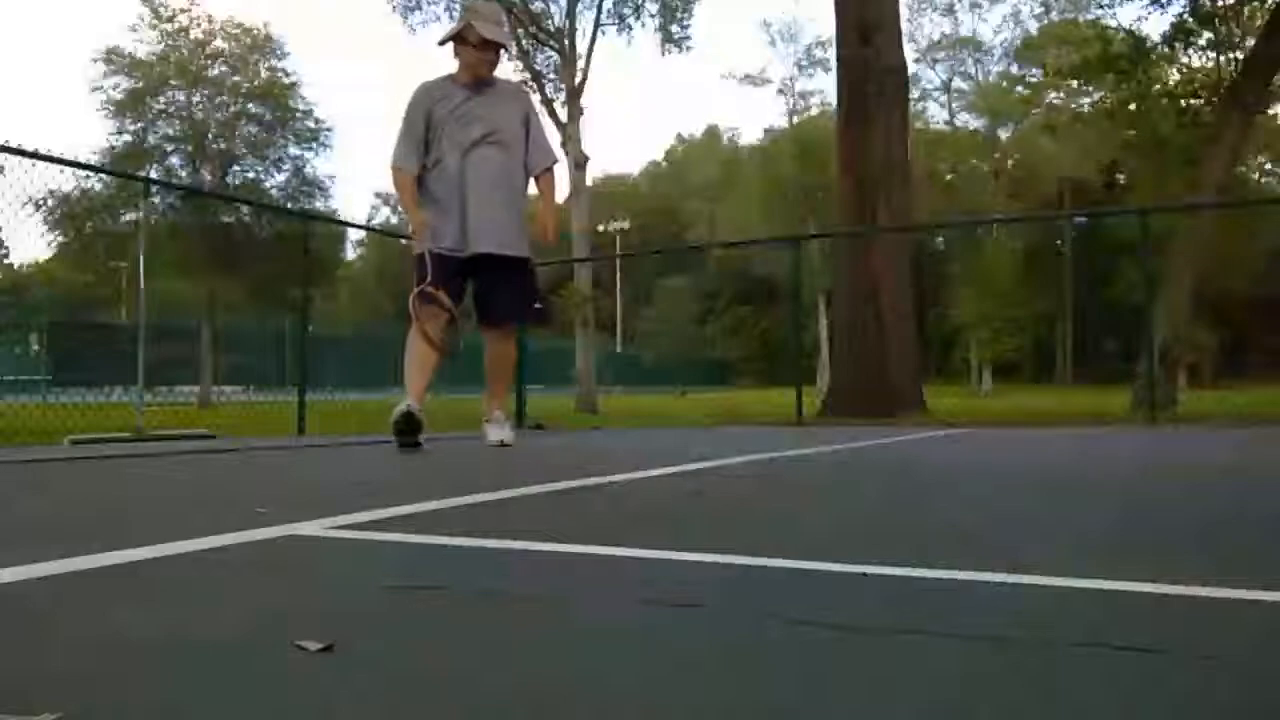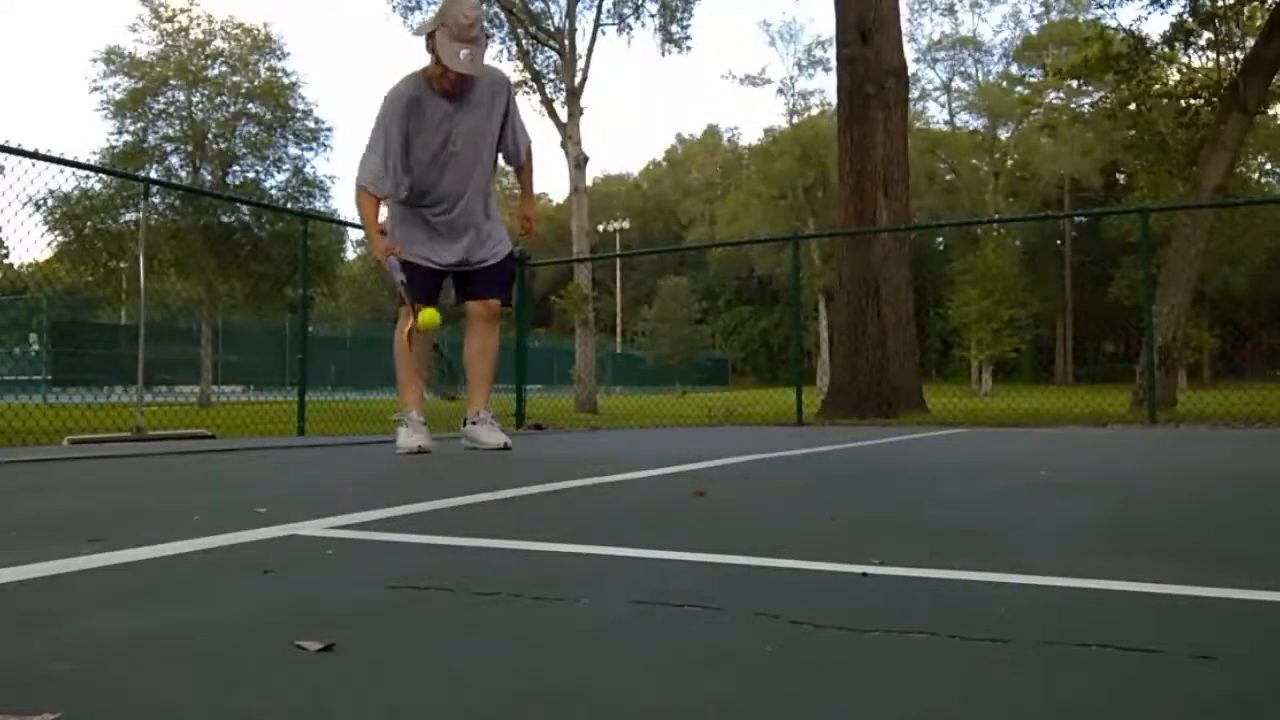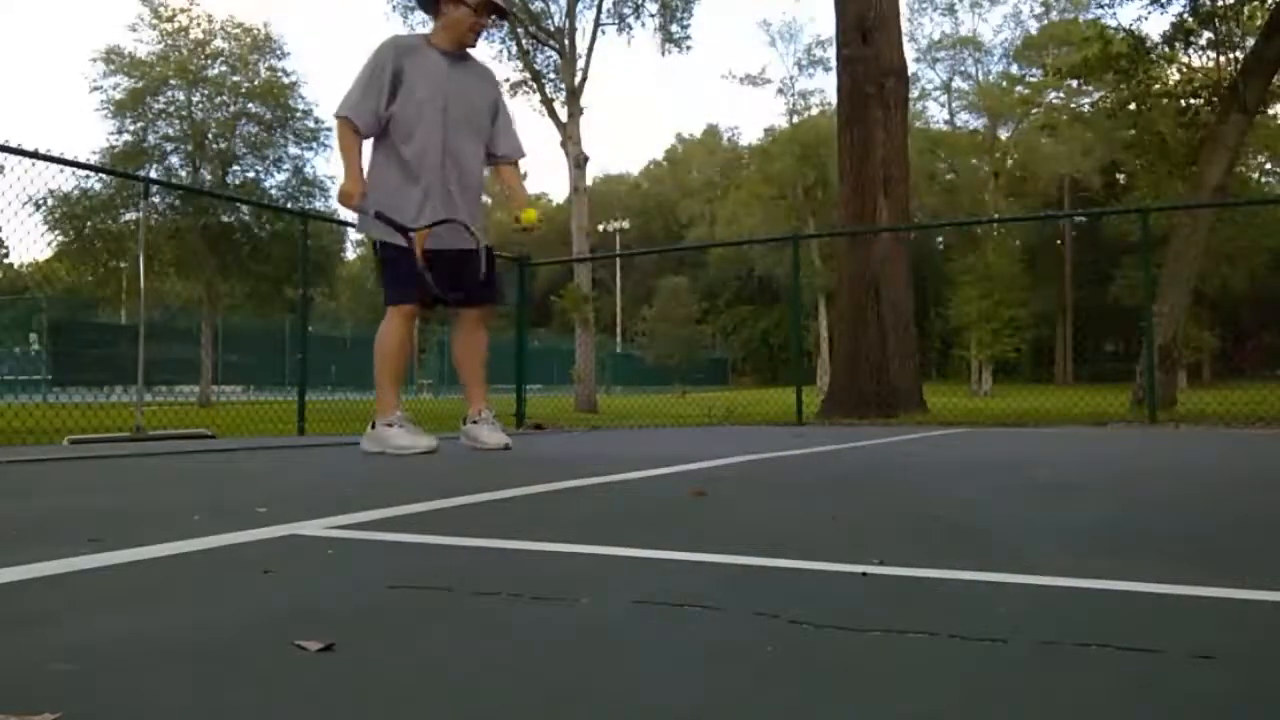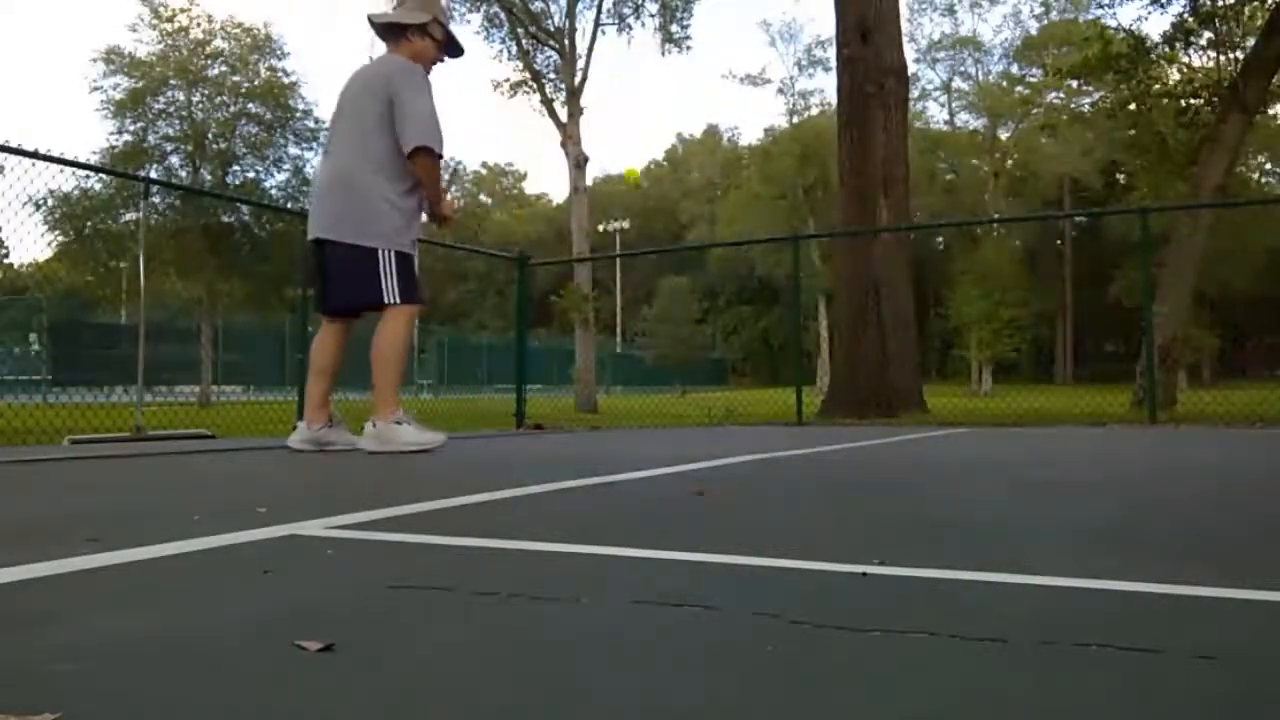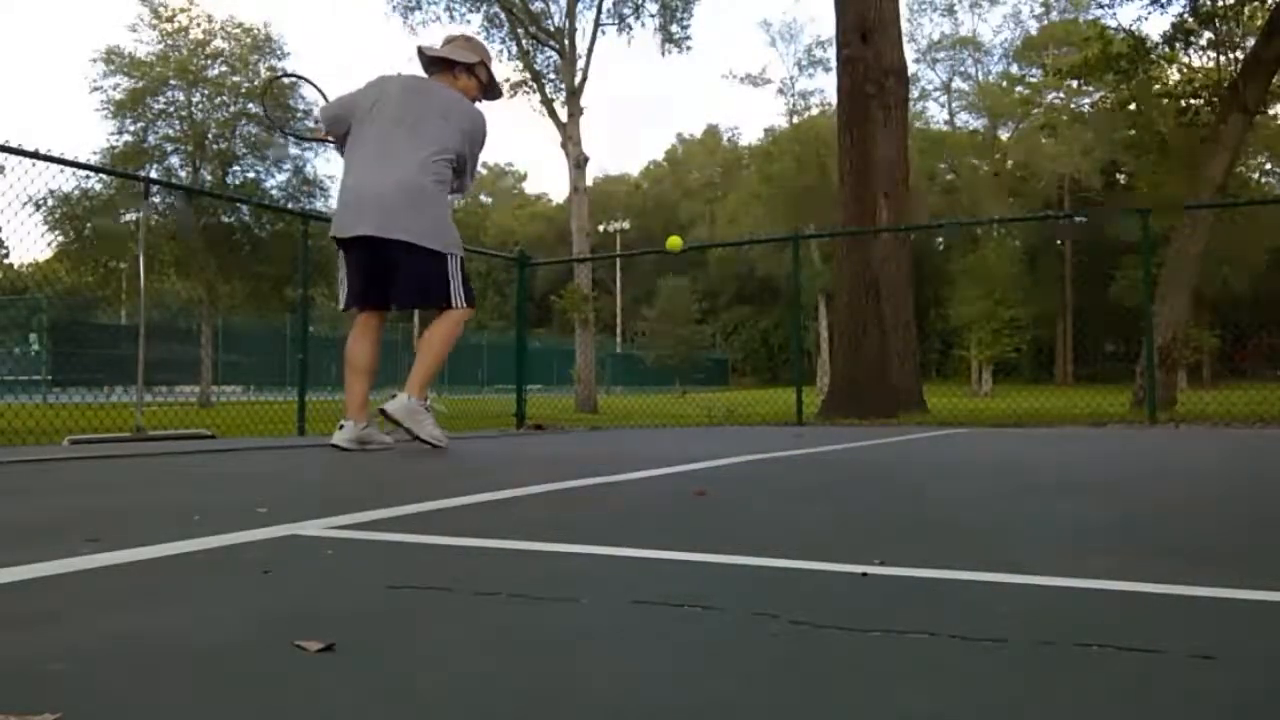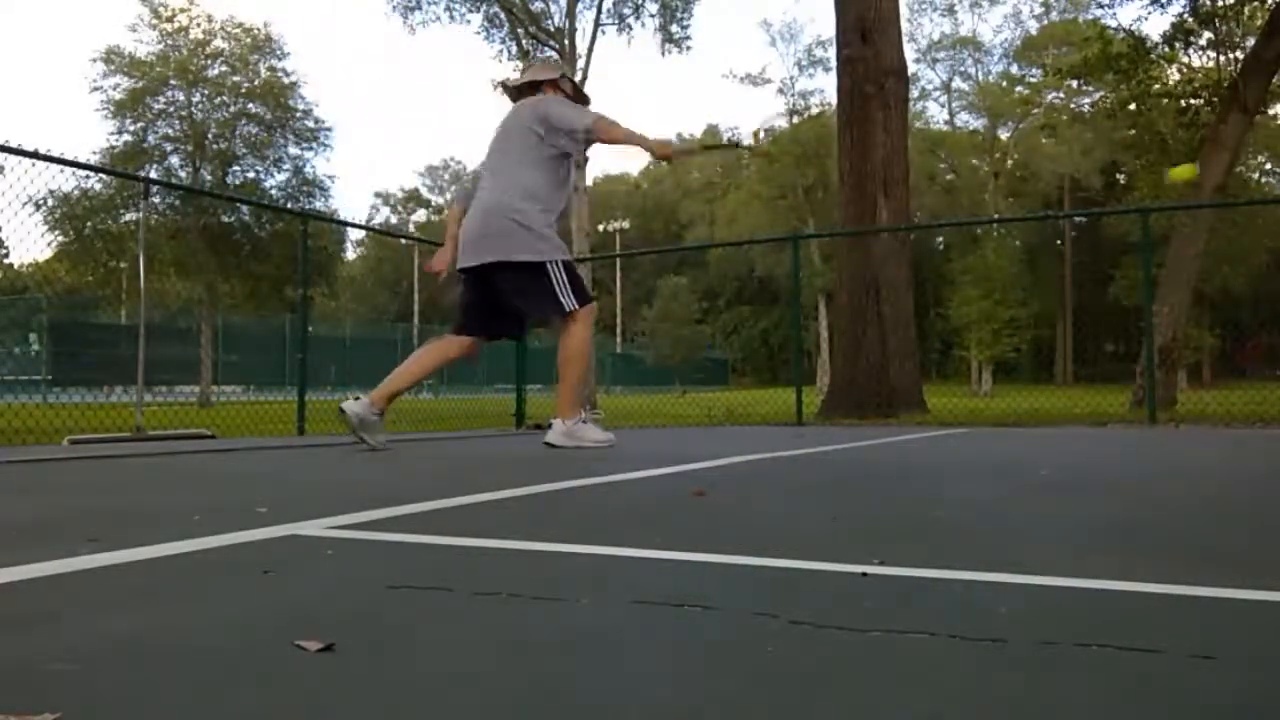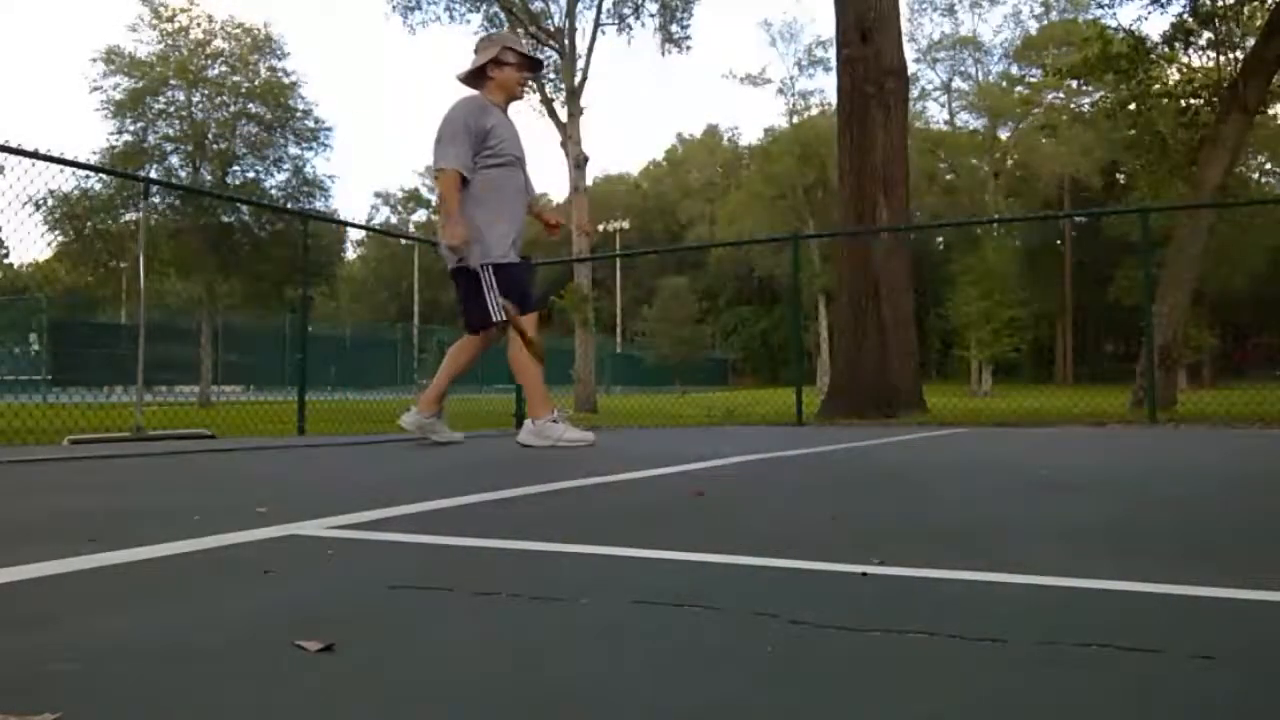
dt=0.7s
person 1, frame 1
left shoulder: (517, 98)
right shoulder: (428, 97)
left elbow: (541, 161)
right elbow: (404, 164)
left wrist: (546, 206)
right wrist: (411, 210)
left hip: (504, 237)
right hip: (441, 236)
left knee: (503, 327)
right knee: (430, 313)
left ankle: (495, 414)
right ankle: (411, 406)
person 1, frame 2
left shoulder: (497, 86)
right shoulder: (403, 100)
left elbow: (517, 148)
right elbow: (371, 181)
left wrist: (527, 199)
right wrist: (374, 235)
left hip: (481, 231)
right hip: (418, 231)
left knee: (485, 311)
right knee: (413, 312)
left ankle: (477, 417)
right ankle: (411, 418)
person 1, frame 3
left shoulder: (482, 81)
right shoulder: (396, 54)
left elbow: (501, 151)
right elbow: (351, 118)
left wrist: (517, 194)
right wrist: (353, 175)
left hip: (460, 222)
right hip: (402, 217)
left knee: (474, 312)
right knee: (403, 308)
left ankle: (477, 416)
right ankle: (386, 420)
person 1, frame 4
left shoulder: (366, 75)
right shoulder: (407, 73)
right elbow: (421, 149)
left wrist: (419, 197)
right wrist: (437, 199)
left hip: (337, 214)
right hip: (370, 217)
left knee: (338, 316)
right knee: (400, 307)
left ankle: (315, 421)
right ankle: (387, 420)
person 1, frame 5
left shoulder: (387, 86)
right shoulder: (471, 118)
left elbow: (331, 120)
right elbow: (458, 183)
left wrist: (353, 144)
left hip: (357, 213)
right hip: (419, 215)
left knee: (368, 315)
right knee: (454, 311)
left ankle: (354, 420)
right ankle: (411, 397)
person 1, frame 6
left shoulder: (507, 137)
right shoulder: (545, 106)
left elbow: (465, 199)
right elbow: (593, 124)
left wrist: (449, 247)
right wrist: (646, 142)
left hip: (480, 245)
right hip: (520, 233)
left knee: (462, 339)
right knee: (580, 314)
left ankle: (370, 405)
right ankle: (568, 421)
person 1, frame 7
left shoulder: (501, 121)
right shoulder: (469, 110)
left elbow: (511, 186)
right elbow: (448, 169)
left wrist: (542, 213)
right wrist: (454, 223)
left hip: (496, 245)
right hip: (478, 244)
left knee: (484, 331)
right knee: (523, 319)
left ankle: (424, 412)
right ankle: (542, 420)
